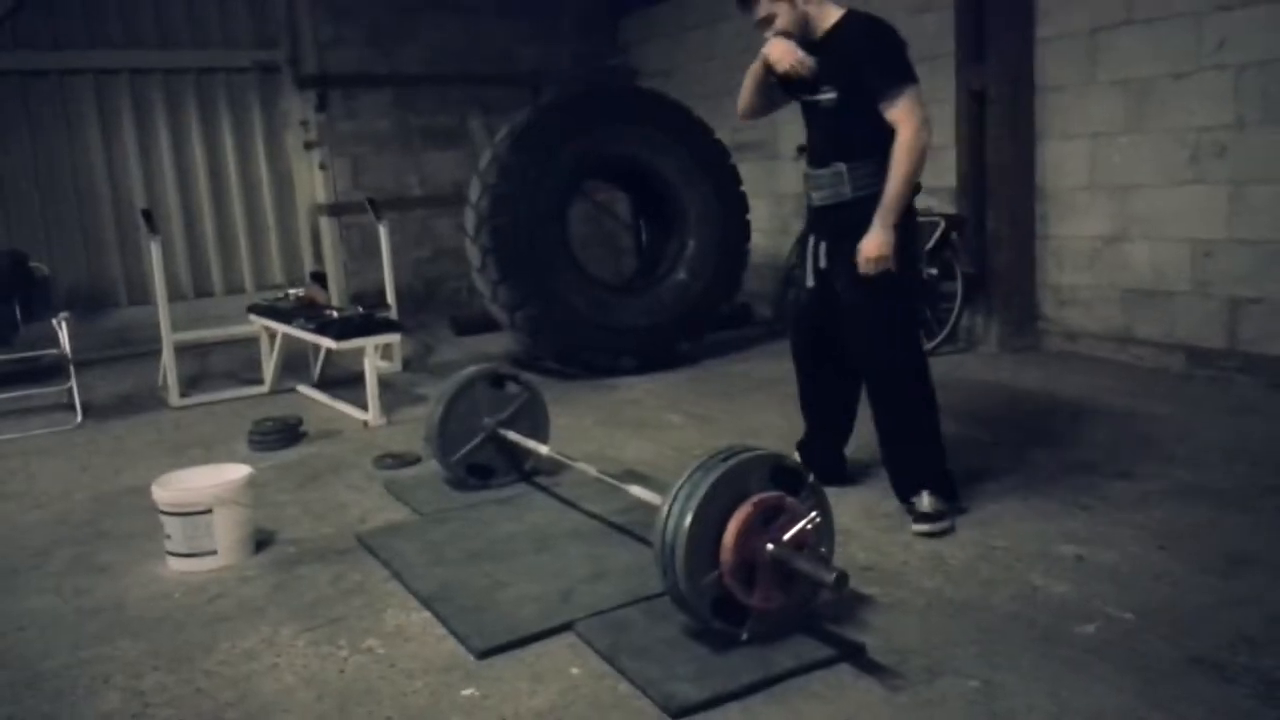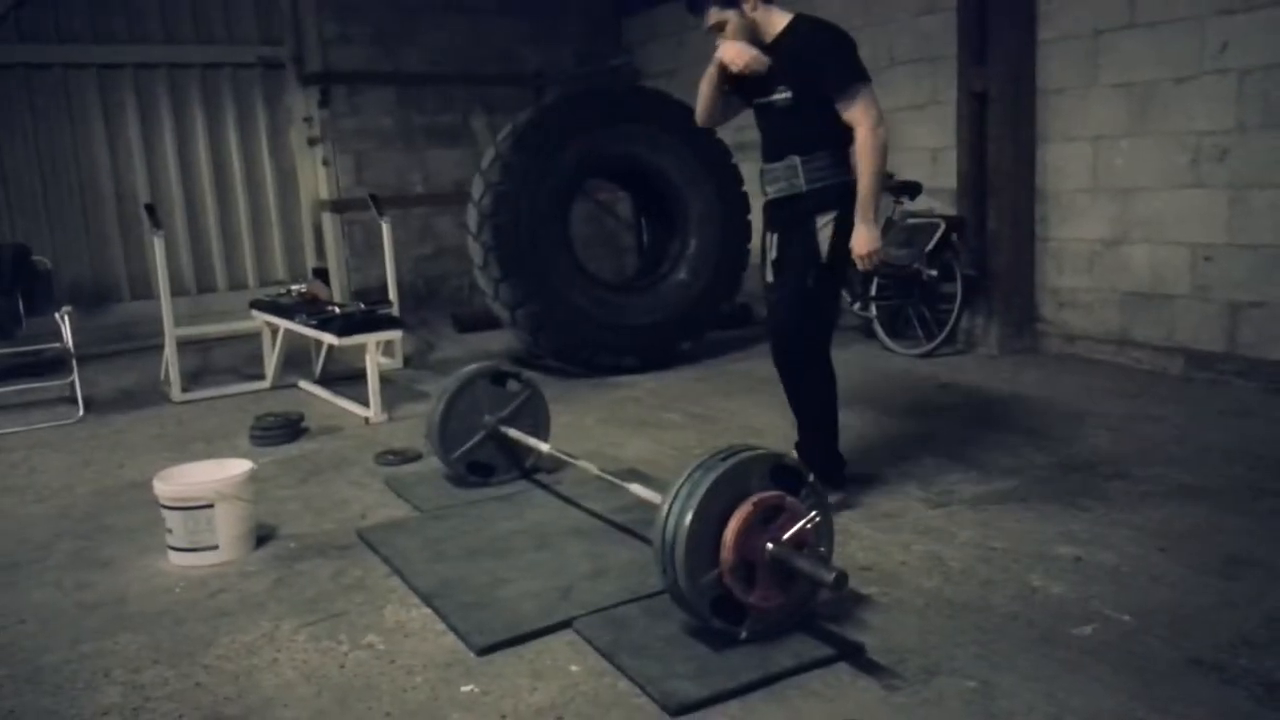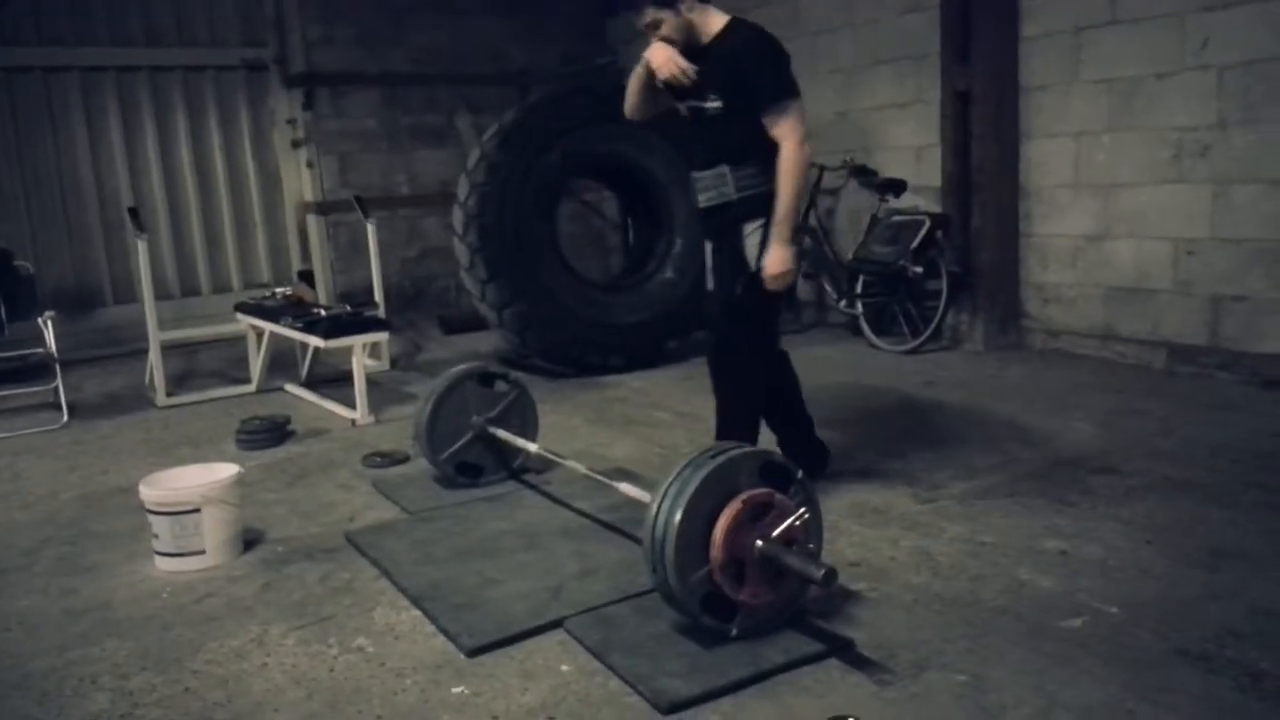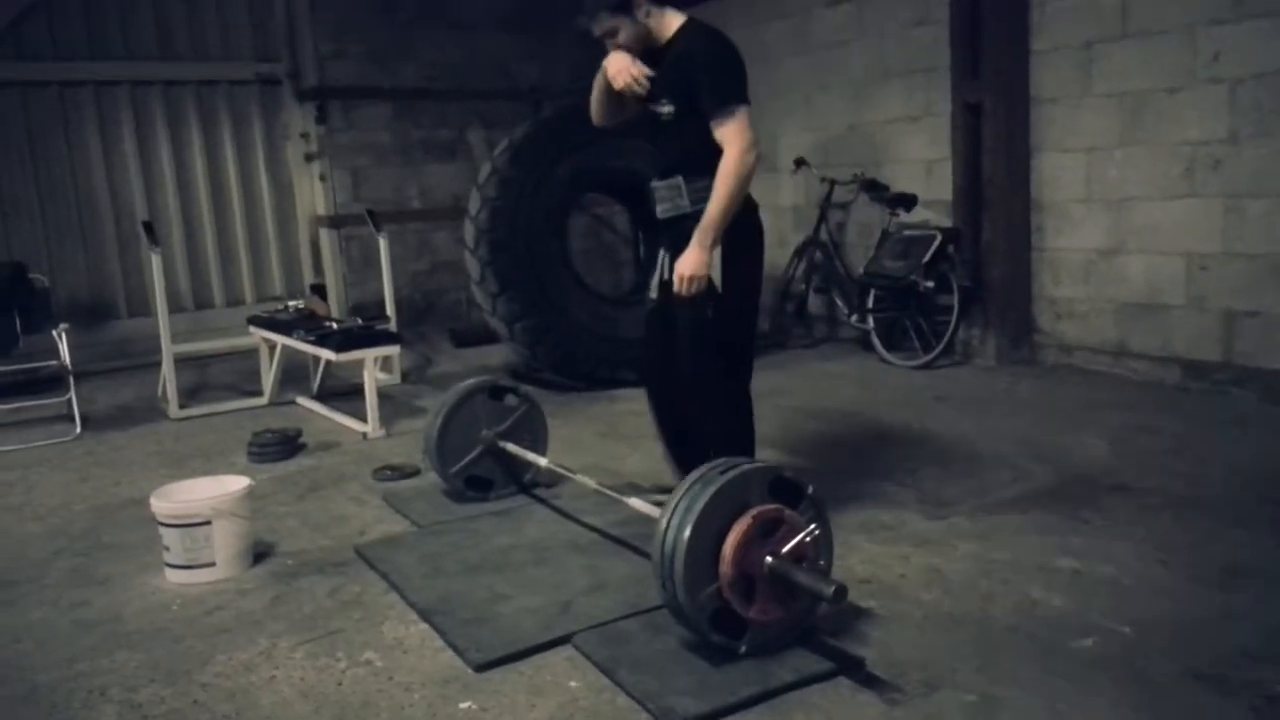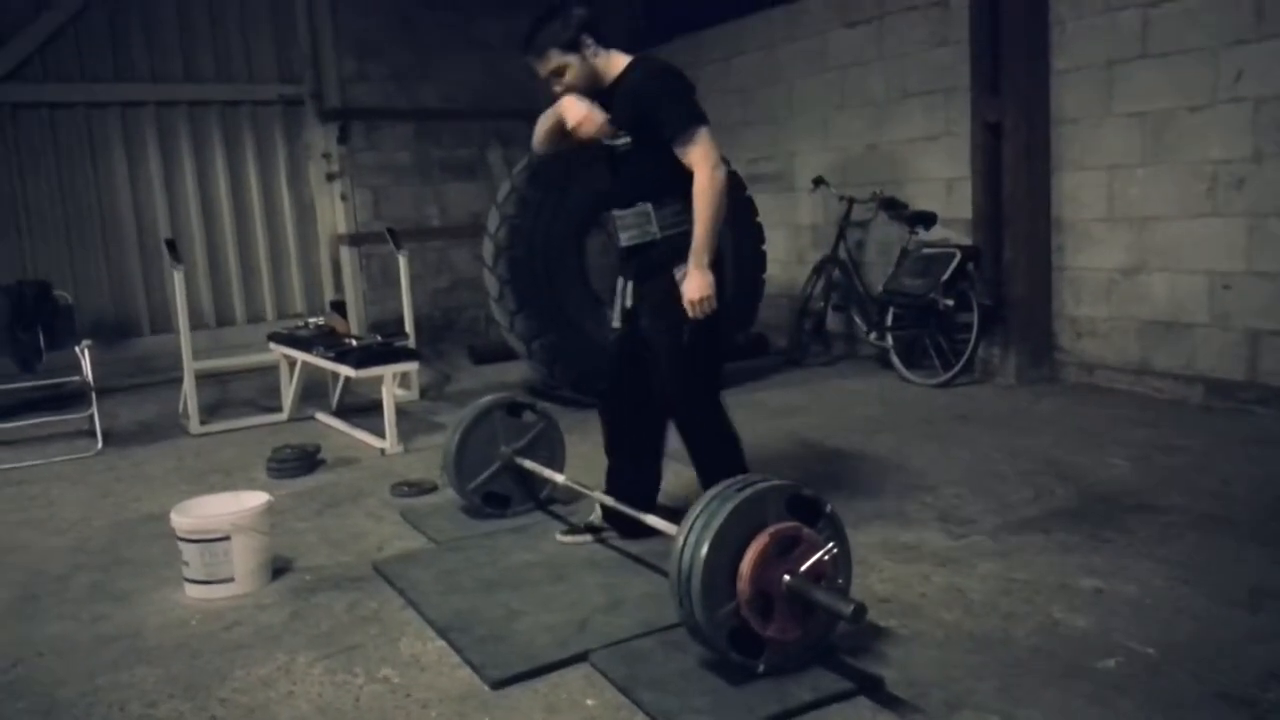
dt=0.4s
person 1, frame 1
right shoulder: (804, 53)
left elbow: (913, 129)
right elbow: (749, 108)
left wrist: (885, 224)
right wrist: (767, 55)
left hip: (869, 226)
right hip: (826, 224)
left knee: (888, 356)
right knee: (813, 346)
left ankle: (928, 489)
right ankle: (820, 458)
person 1, frame 2
left shoulder: (817, 42)
right shoulder: (752, 59)
left elbow: (869, 127)
right elbow: (708, 117)
left wrist: (866, 220)
right wrist: (719, 59)
left hip: (823, 214)
right hip: (783, 216)
left knee: (796, 340)
right knee: (796, 341)
left ankle: (820, 468)
right ankle: (817, 461)
person 1, frame 3
left shoulder: (750, 49)
right shoulder: (687, 56)
left elbow: (795, 144)
right elbow: (636, 111)
left wrist: (782, 239)
right wrist: (649, 60)
left hip: (756, 223)
right hip: (723, 222)
left knee: (733, 350)
right knee: (756, 347)
right ankle: (804, 457)
person 1, frame 4
left shoulder: (703, 50)
right shoulder: (653, 58)
left elbow: (741, 151)
right elbow: (604, 117)
left wrist: (701, 246)
right wrist: (610, 66)
left hip: (715, 239)
right hip: (677, 235)
left knee: (713, 375)
right knee: (663, 366)
right ankle: (701, 476)
person 1, frame 5
left shoulder: (654, 84)
right shoulder: (595, 99)
left elbow: (710, 170)
right elbow: (541, 144)
left wrist: (699, 267)
right wrist: (563, 108)
left hip: (678, 265)
right hip: (635, 264)
left knee: (689, 396)
right knee: (623, 393)
right ankle: (627, 511)
